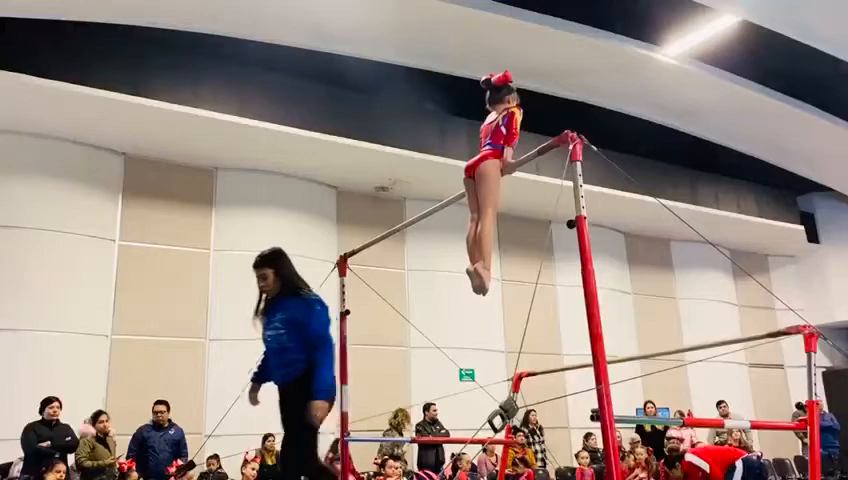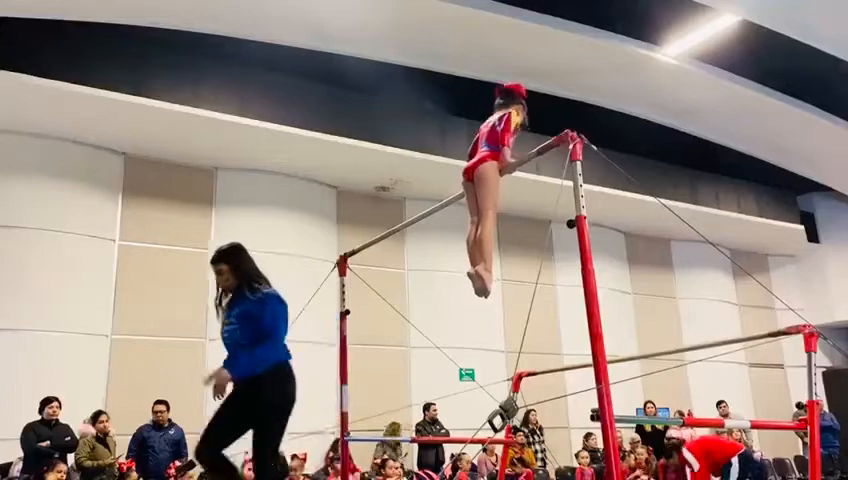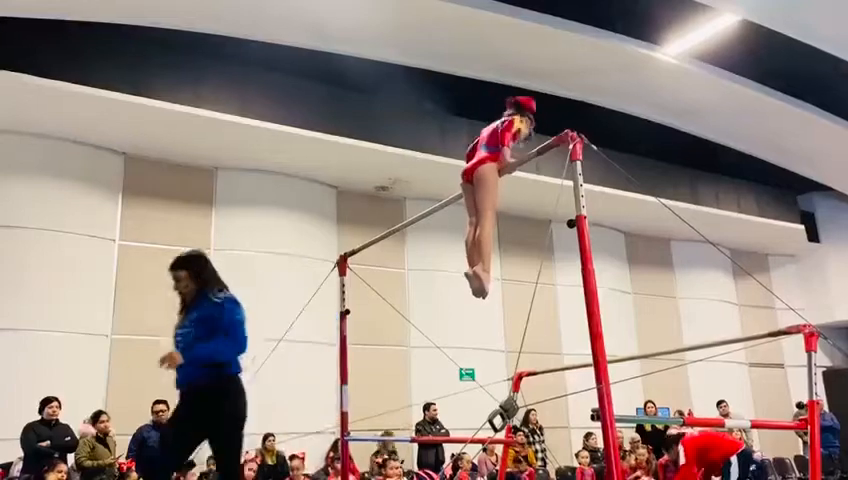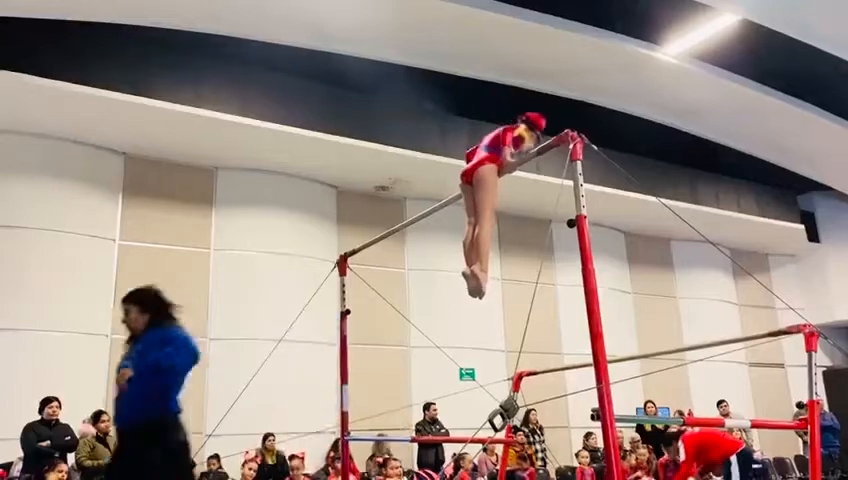
dt=0.2s
person 1, frame 1
left shoulder: (308, 304)
right shoulder: (271, 308)
left elbow: (324, 350)
left wrist: (321, 395)
right wrist: (258, 380)
left hip: (311, 389)
right hip: (289, 389)
left knee: (290, 460)
right knee: (303, 460)
person 1, frame 2
left shoulder: (266, 299)
right shoulder: (234, 304)
left elbow: (274, 346)
left wrist: (231, 371)
right wrist: (225, 372)
left hip: (272, 385)
right hip: (249, 387)
right knee: (205, 451)
person 1, frame 3
left shoulder: (223, 304)
right shoulder: (190, 310)
left elbow: (236, 343)
left wrist: (186, 356)
left hip: (223, 396)
right hip: (194, 396)
person 1, frame 4
left shoulder: (168, 335)
right shoulder: (139, 341)
left elbow: (189, 354)
left wrist: (137, 370)
left hip: (161, 432)
right hip: (134, 433)
person 2, frame 1
left shoulder: (488, 121)
right shoulder: (512, 112)
right elbow: (512, 133)
right wrist: (508, 152)
left hip: (472, 165)
right hip: (489, 163)
left knee: (476, 218)
right knee: (488, 214)
left ankle: (475, 265)
right ankle: (484, 266)
person 2, frame 2
left shoulder: (487, 123)
right shoulder: (511, 114)
right elbow: (505, 131)
right wrist: (506, 153)
left hip: (470, 167)
right hip: (487, 165)
left knee: (476, 220)
right knee: (488, 216)
left ankle: (476, 267)
right ankle: (485, 268)
person 2, frame 3
left shoulder: (490, 128)
right shoulder: (515, 121)
left elbow: (471, 152)
right elbow: (506, 132)
right wrist: (506, 153)
left hip: (469, 170)
right hip: (486, 167)
left knee: (474, 222)
right knee: (487, 217)
left ankle: (474, 268)
right ankle: (483, 269)
person 2, frame 4
left shoulder: (495, 134)
right shoulder: (521, 131)
left elbow: (471, 154)
right elbow: (507, 133)
right wrist: (506, 153)
left hip: (468, 171)
right hip: (485, 167)
left knee: (473, 223)
right knee: (486, 218)
left ankle: (472, 267)
right ankle: (481, 269)
